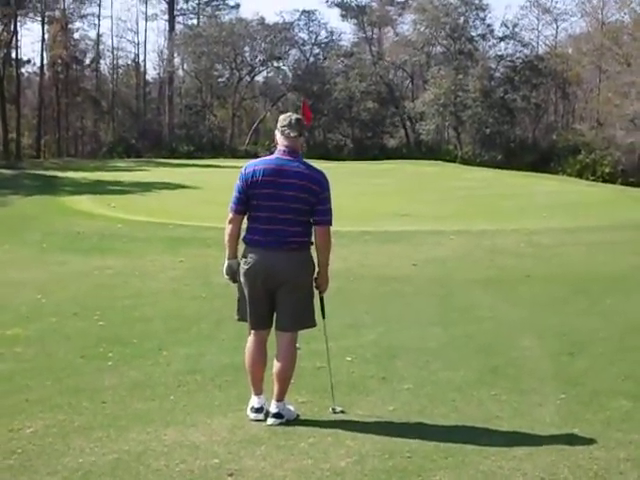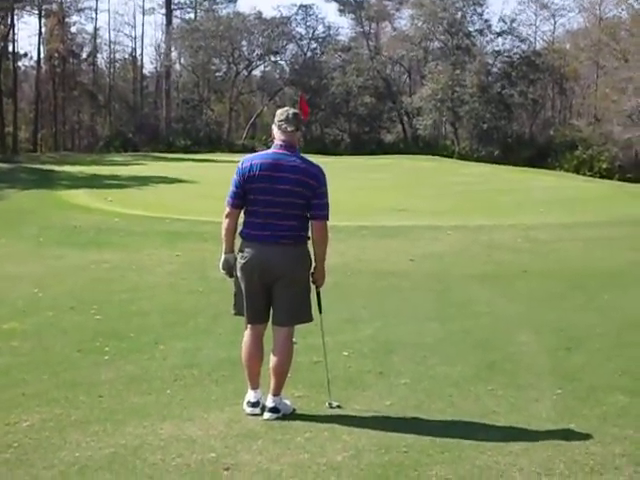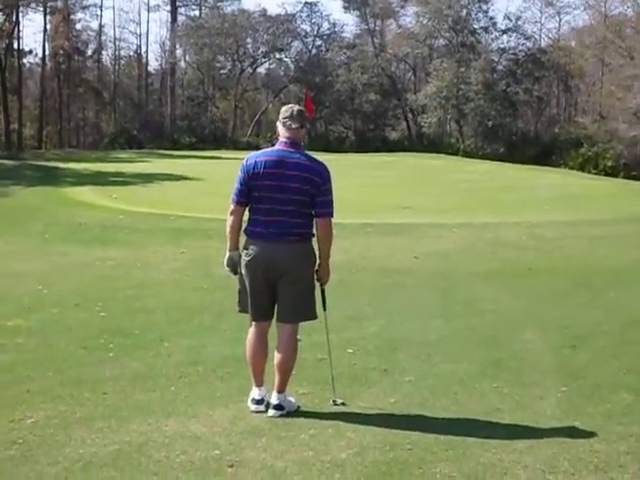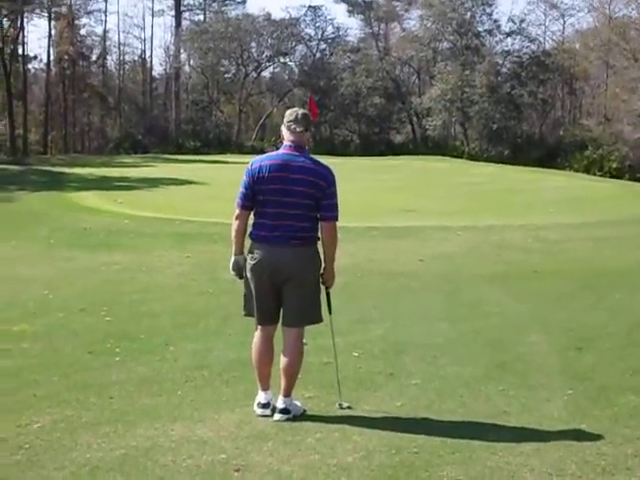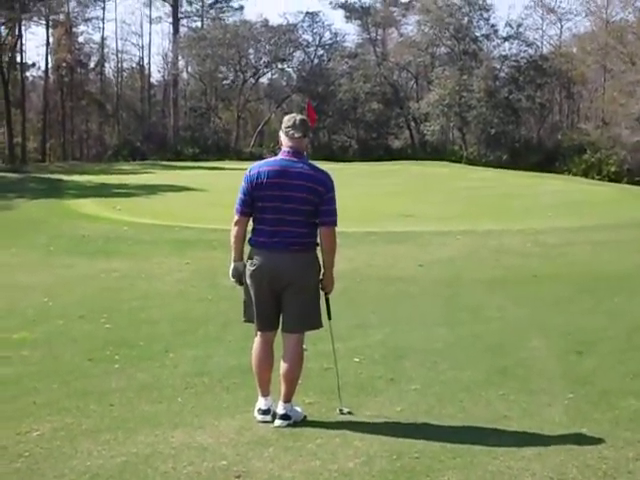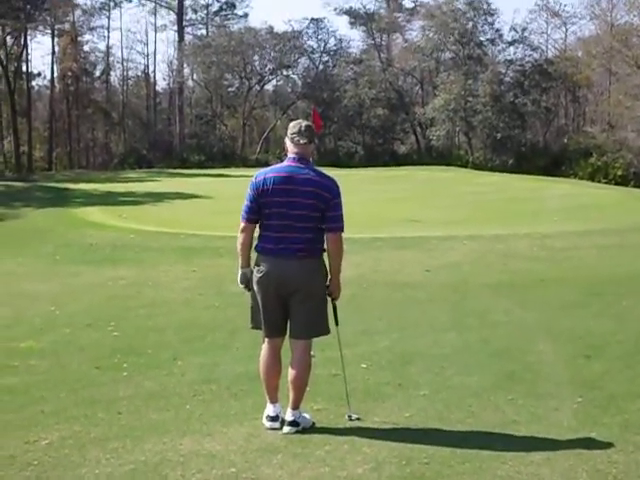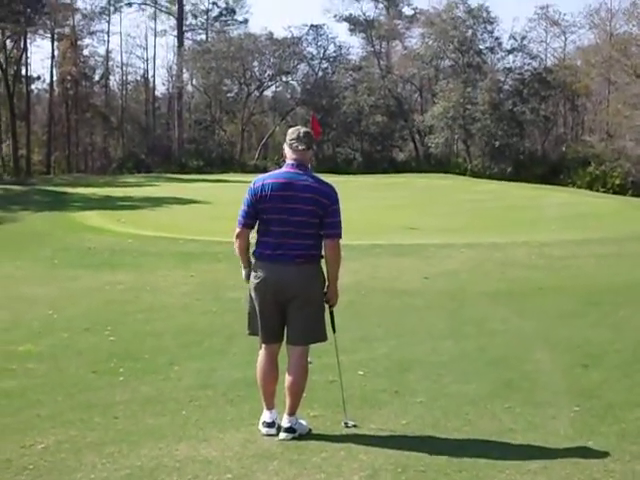
dt=0.1s
person 1, frame 1
left shoulder: (251, 170)
right shoulder: (316, 178)
left elbow: (234, 220)
right elbow: (322, 232)
left wrist: (231, 258)
right wrist: (323, 270)
left hip: (256, 259)
right hip: (295, 263)
left knee: (257, 333)
right knee: (287, 337)
left ankle: (256, 402)
right ankle: (278, 407)
person 1, frame 2
left shoulder: (248, 164)
right shoulder: (313, 172)
left elbow: (230, 214)
right elbow: (319, 226)
left wrist: (227, 253)
right wrist: (320, 265)
left hip: (253, 253)
right hip: (291, 257)
left knee: (253, 328)
right knee: (283, 332)
left ankle: (253, 396)
right ankle: (274, 401)
person 1, frame 3
left shoulder: (253, 161)
right shoulder: (318, 170)
left elbow: (235, 212)
right elbow: (323, 223)
left wrist: (232, 250)
right wrist: (324, 262)
left hip: (257, 251)
right hip: (296, 254)
left knee: (258, 325)
right knee: (288, 329)
left ankle: (257, 393)
right ankle: (279, 398)
person 1, frame 4
left shoulder: (258, 165)
right shoulder: (322, 173)
left elbow: (240, 216)
right elbow: (328, 227)
left wrist: (237, 254)
right wrist: (329, 266)
left hip: (262, 254)
right hip: (301, 258)
left knee: (263, 329)
right knee: (293, 333)
left ankle: (263, 397)
right ankle: (285, 402)
person 1, frame 5
left shoulder: (256, 171)
right shoulder: (321, 178)
left elbow: (239, 222)
right elbow: (327, 232)
left wrist: (237, 260)
right wrist: (328, 271)
left hip: (262, 260)
right hip: (301, 263)
left knee: (263, 335)
right knee: (294, 338)
left ankle: (263, 403)
right ankle: (285, 408)
person 1, frame 6
left shoulder: (262, 178)
right shoulder: (327, 184)
left elbow: (245, 229)
right elbow: (334, 238)
left wrist: (244, 267)
right wrist: (335, 278)
left hip: (268, 267)
right hip: (308, 270)
left knee: (271, 342)
right knee: (301, 345)
left ankle: (272, 410)
right ankle: (294, 415)
person 1, frame 7
left shoulder: (261, 184)
right shoulder: (325, 191)
left elbow: (241, 233)
right elbow: (331, 244)
left wrist: (247, 266)
right wrist: (333, 284)
left hip: (267, 273)
right hip: (305, 276)
left knee: (268, 347)
right knee: (298, 351)
left ankle: (269, 416)
right ankle: (291, 421)
